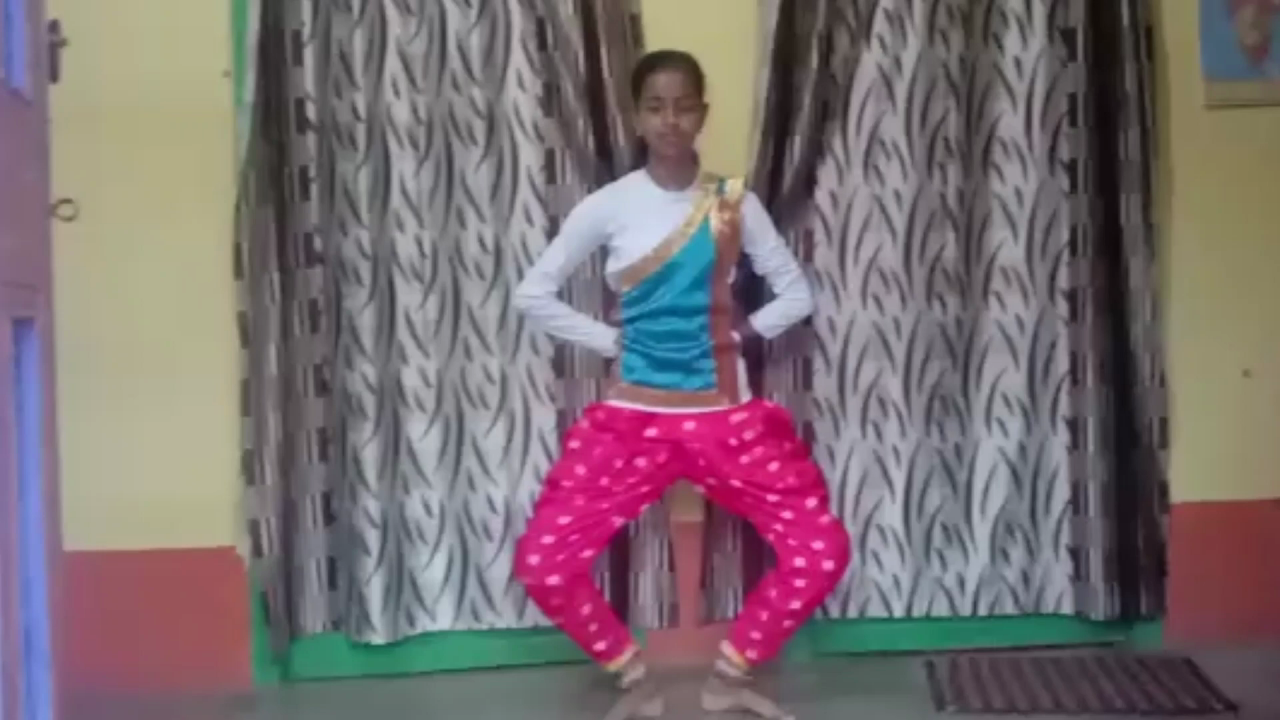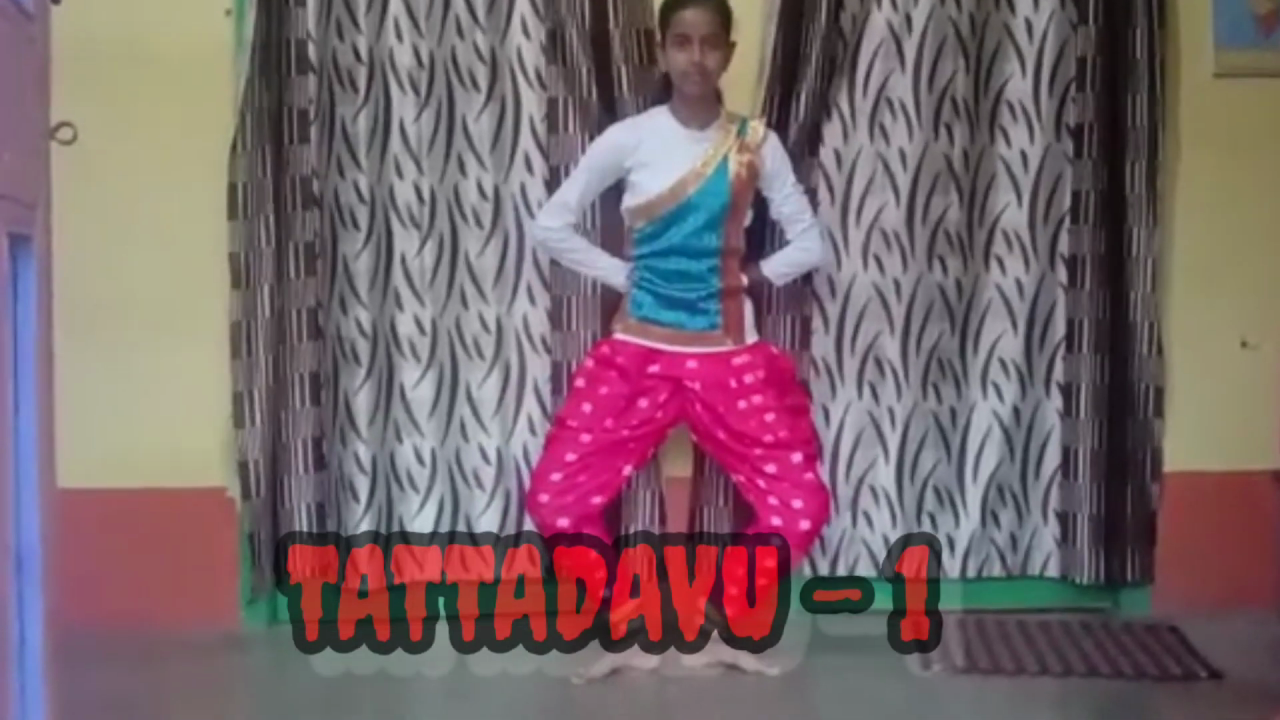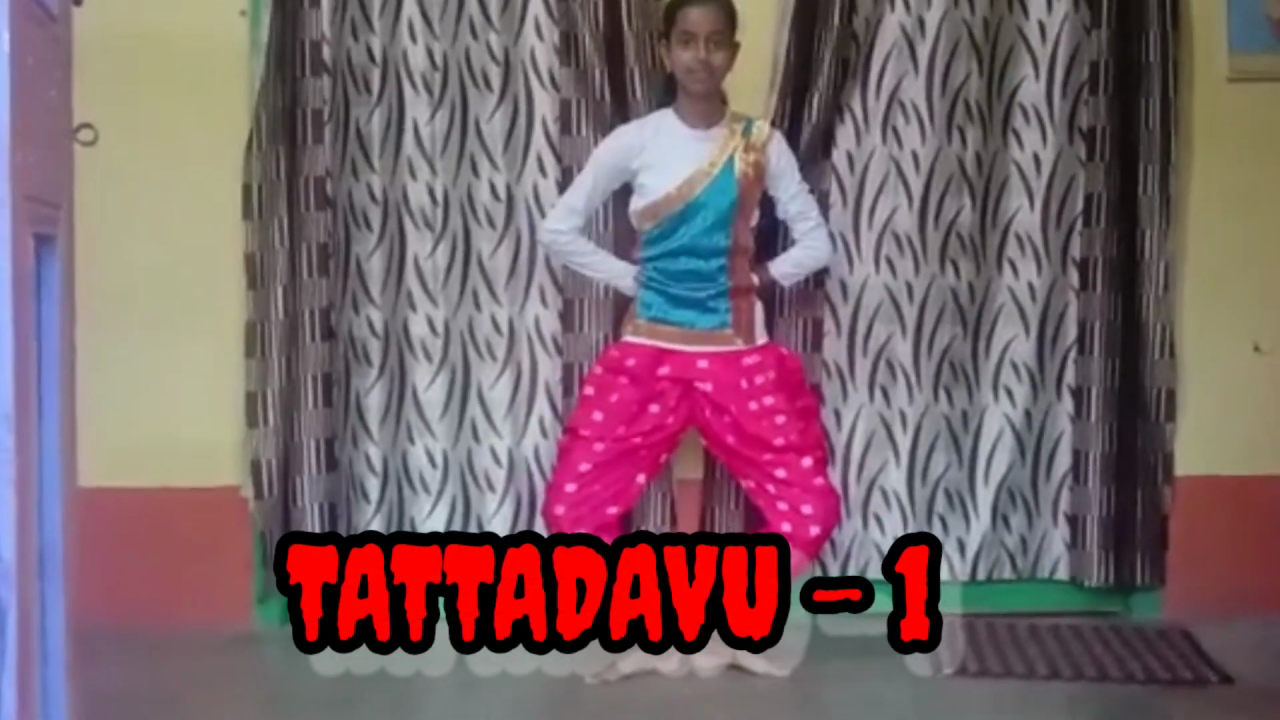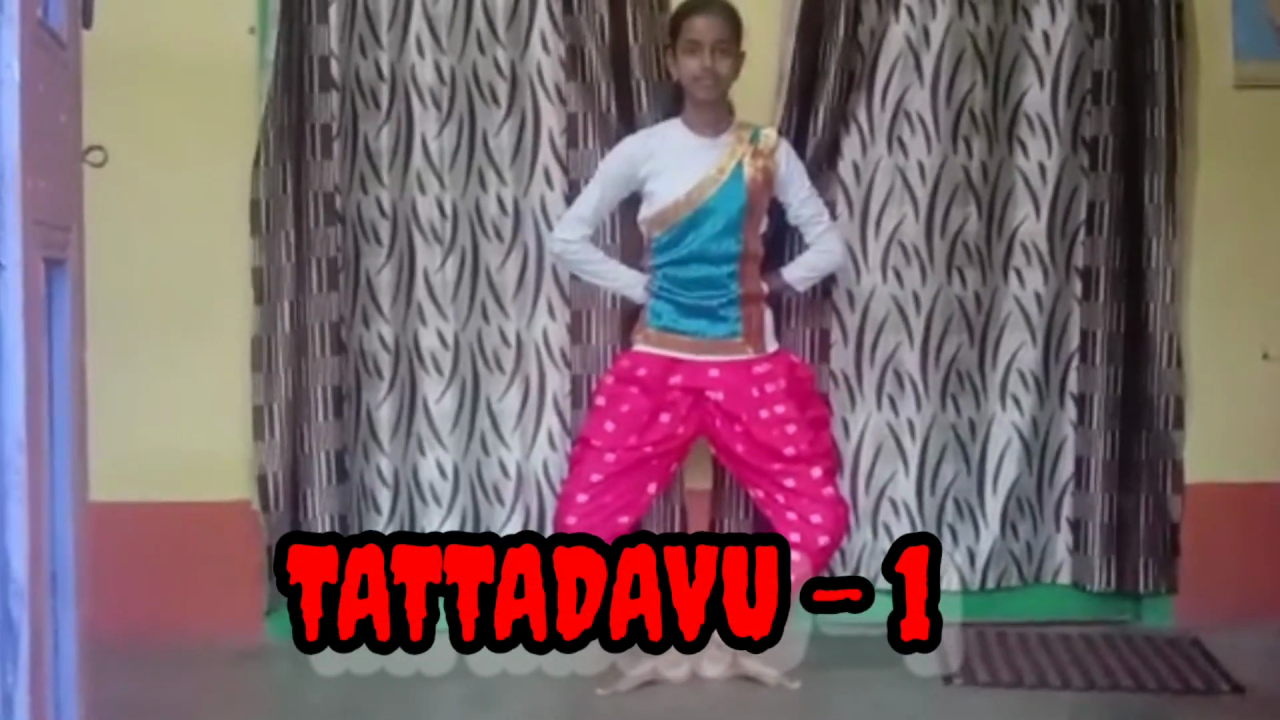
dt=1s
person 1, frame 1
left shoulder: (735, 202)
right shoulder: (608, 205)
left elbow: (797, 294)
right elbow: (533, 296)
left wrist: (741, 330)
right wrist: (609, 338)
left hip: (726, 414)
right hip: (633, 416)
left knee: (821, 549)
right knee: (543, 563)
person 1, frame 2
left shoulder: (756, 143)
right shoulder: (628, 138)
left elbow: (811, 244)
right elbow: (550, 225)
left wrist: (750, 275)
right wrist: (623, 274)
left hip: (729, 355)
right hip: (638, 352)
left knee: (801, 505)
right knee: (556, 500)
person 1, frame 3
left shoulder: (762, 144)
right shoulder: (634, 140)
left elbow: (817, 244)
right elbow: (557, 230)
left wrist: (758, 277)
right wrist: (629, 277)
left hip: (738, 356)
right hip: (648, 354)
left knee: (811, 508)
right knee: (572, 509)
person 1, frame 4
left shoulder: (770, 153)
right shoulder: (641, 151)
left elbow: (829, 247)
right elbow: (566, 239)
left wrist: (769, 285)
right wrist: (641, 287)
left hip: (749, 366)
right hip: (658, 364)
left knee: (820, 518)
right knee: (583, 522)
